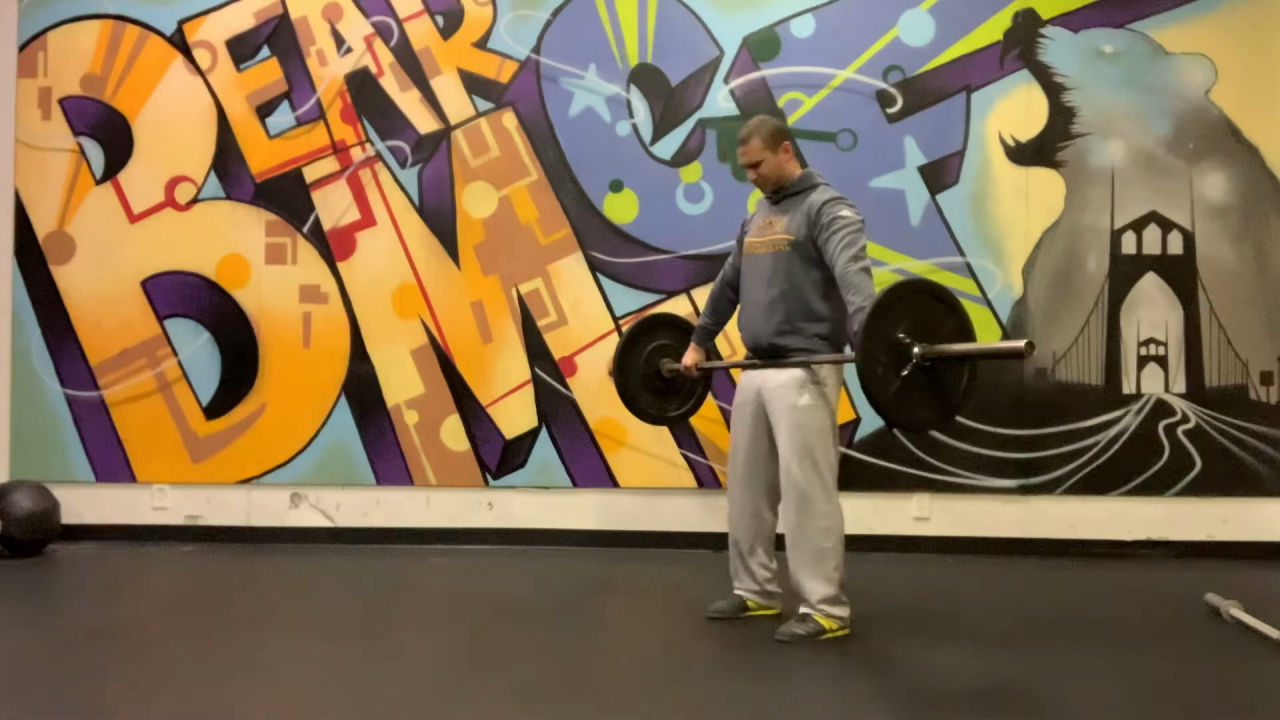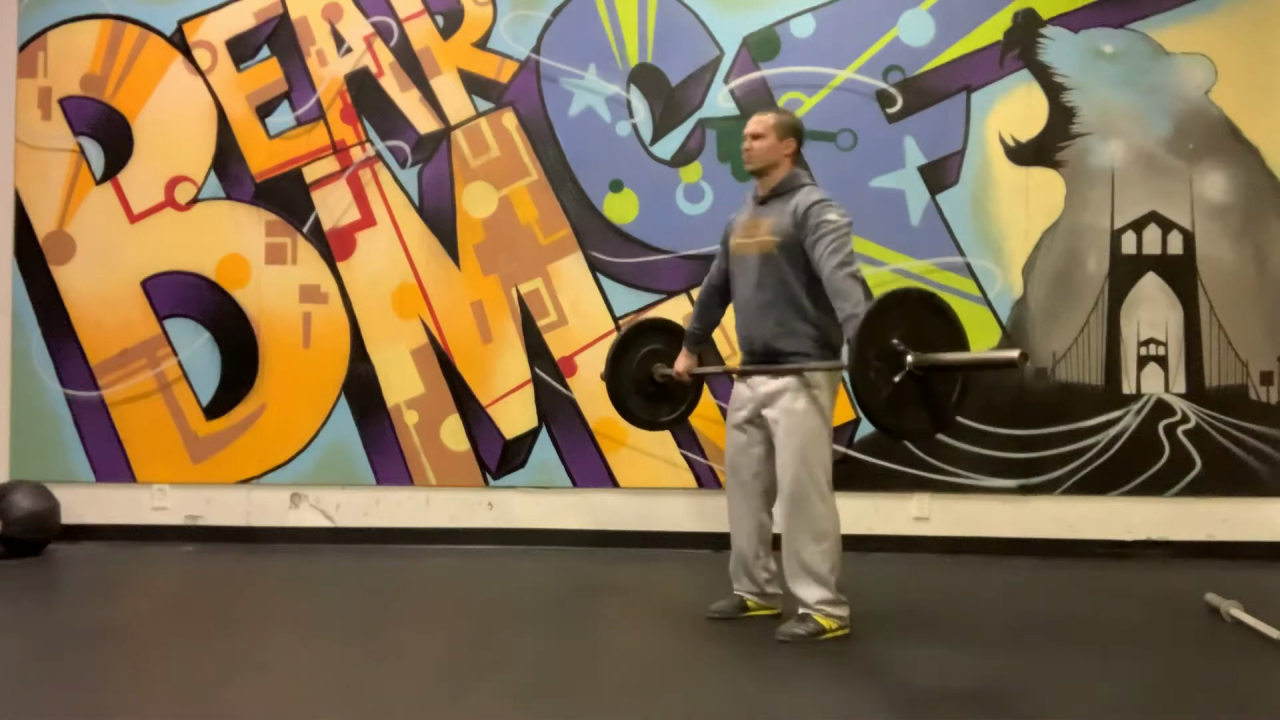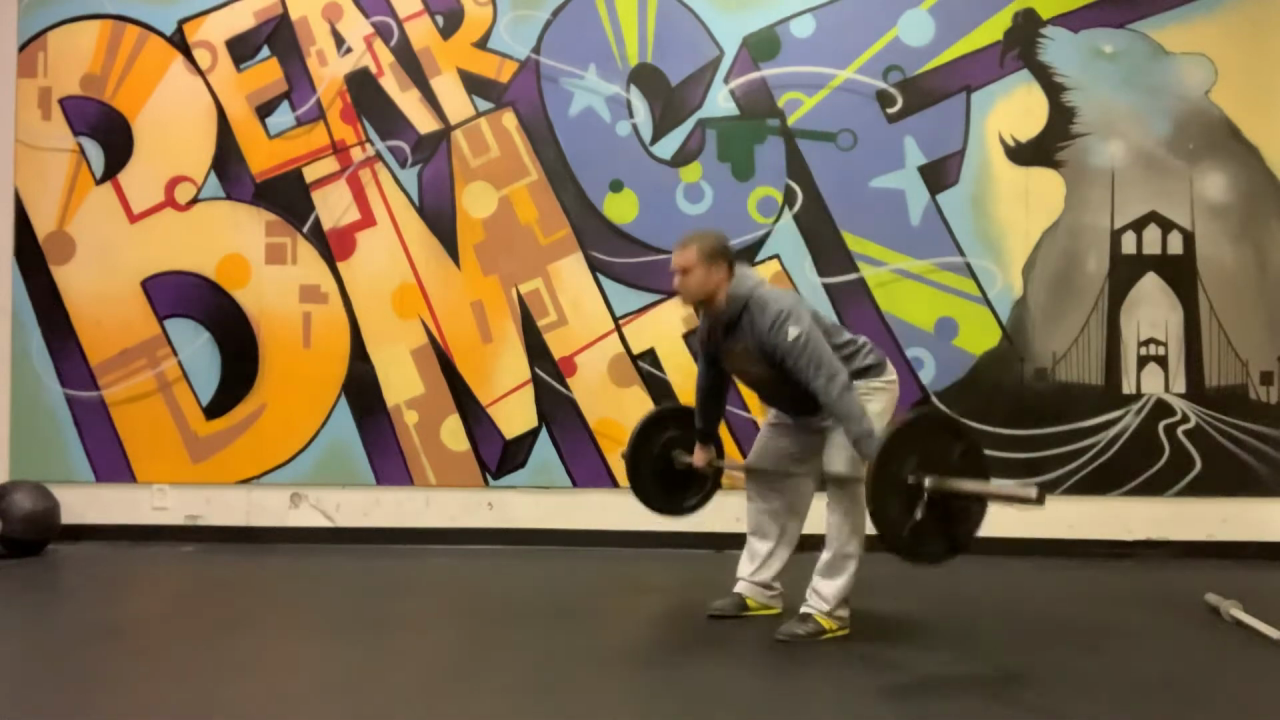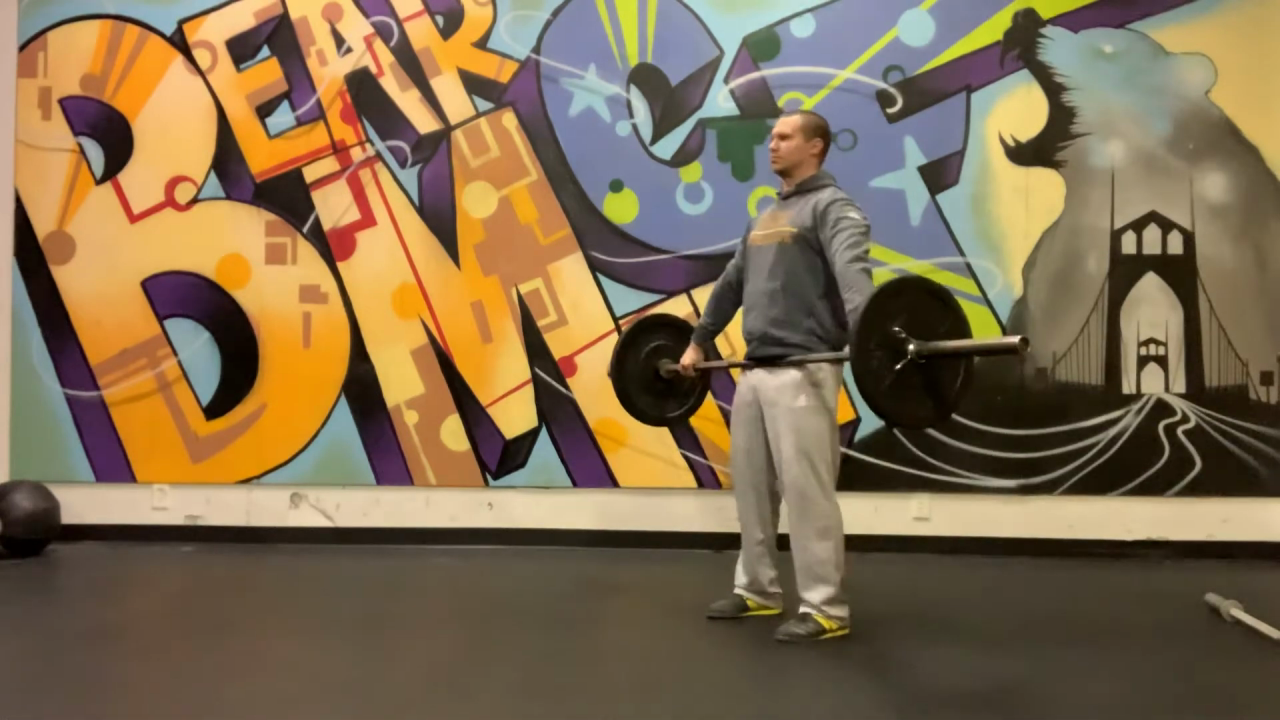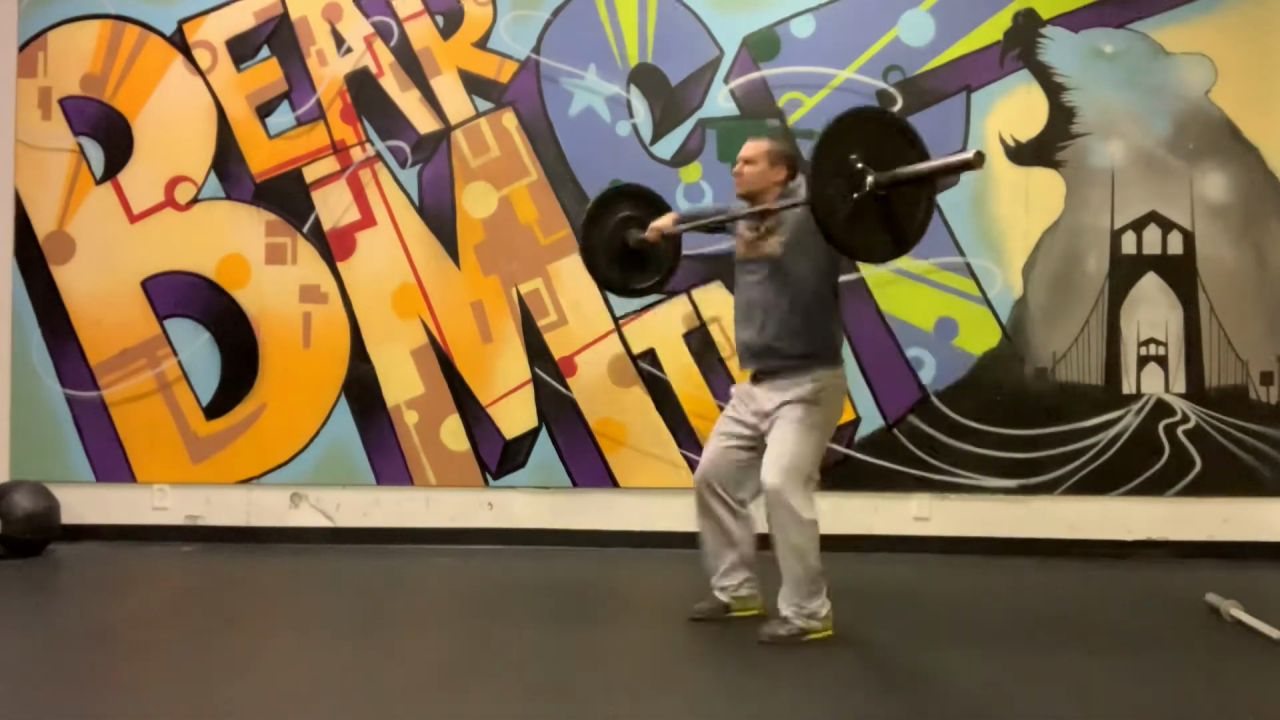
dt=1s
person 1, frame 1
left shoulder: (827, 208)
right shoulder: (756, 217)
left elbow: (852, 273)
right elbow: (729, 284)
left wrist: (866, 337)
right wrist: (698, 341)
left hip: (804, 371)
right hip: (754, 371)
left knee: (806, 489)
right knee: (747, 487)
left ankle: (825, 607)
right ankle: (755, 589)
person 1, frame 2
left shoulder: (812, 208)
right shoulder: (742, 218)
left elbow: (840, 277)
right elbow: (716, 287)
right wrist: (690, 346)
left hip: (801, 376)
right hip: (751, 375)
left knee: (803, 489)
right knee: (744, 485)
left ankle: (824, 607)
right ankle: (755, 590)
person 1, frame 3
left shoulder: (775, 314)
right shoulder: (712, 325)
left elbow: (833, 385)
right elbow: (711, 384)
left wrist: (877, 458)
right wrist: (703, 442)
left hip: (861, 385)
left knee: (843, 479)
right knee: (763, 478)
left ankle: (828, 608)
right ankle: (757, 588)
person 1, frame 4
left shoulder: (833, 207)
right shoulder: (768, 215)
left elbow: (852, 273)
right elbow: (732, 282)
right wrist: (699, 340)
left hip: (803, 371)
right hip: (755, 370)
left knee: (806, 488)
right knee: (751, 483)
left ankle: (825, 608)
right ankle: (758, 590)
person 1, frame 5
left shoulder: (813, 212)
right shoulder: (747, 224)
right wrist: (677, 219)
left hip: (808, 384)
right hip: (757, 385)
left knee: (783, 487)
right knee: (714, 479)
left ankle: (808, 612)
right ankle: (737, 590)
